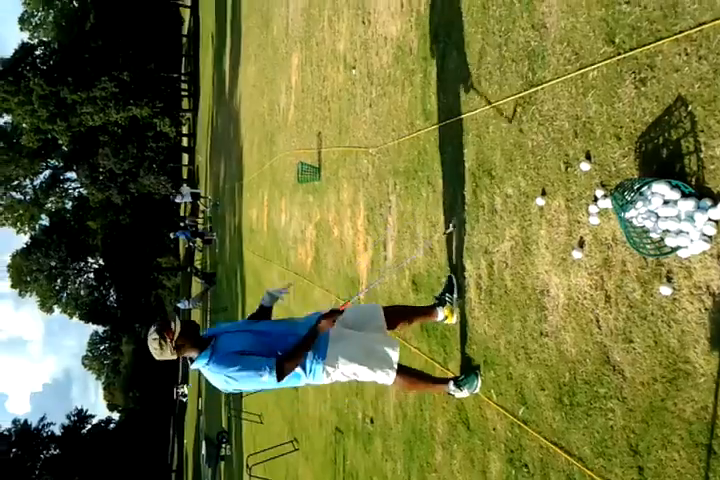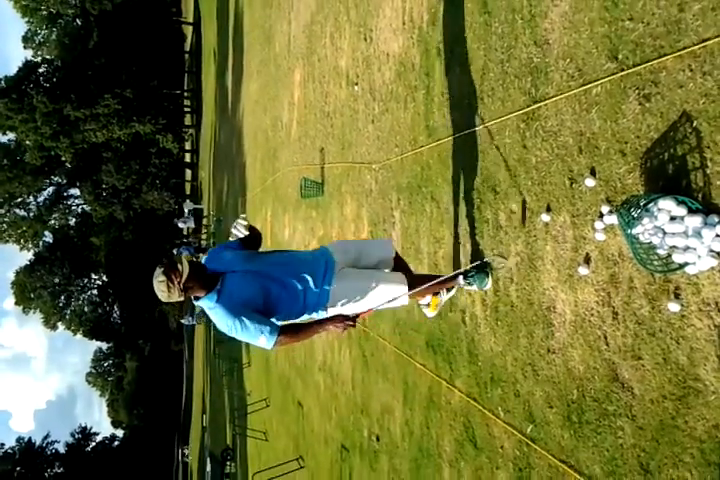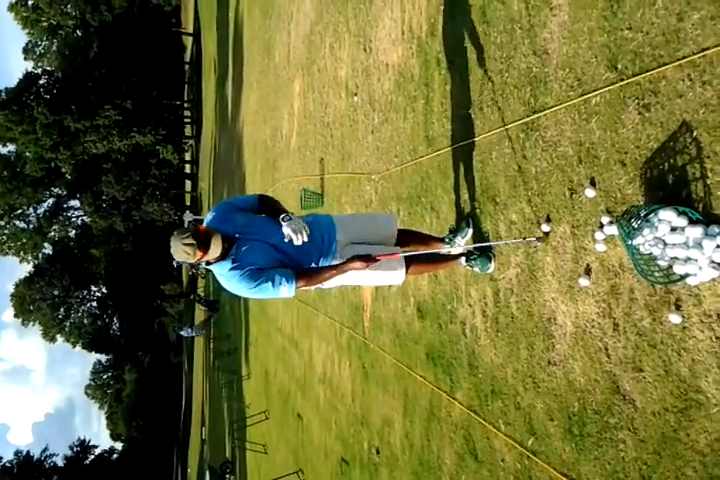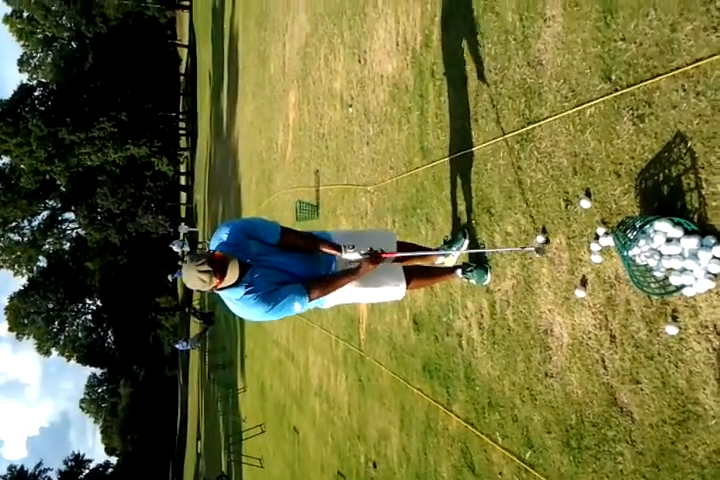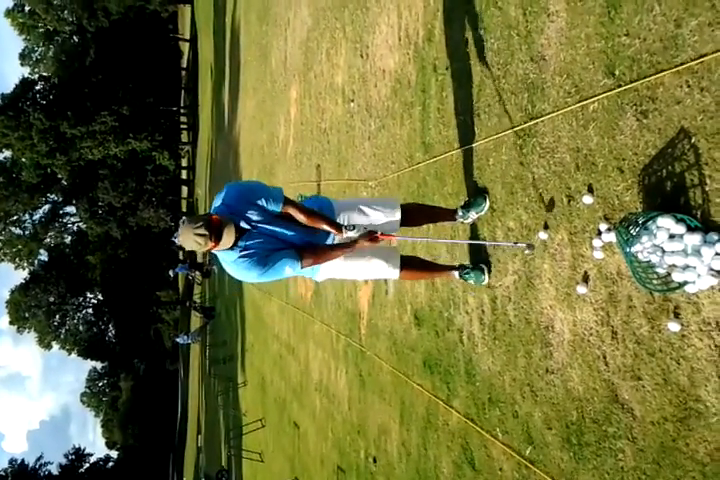
dt=1s
person 1, frame 1
left shoulder: (212, 335)
right shoulder: (224, 371)
right elbow: (281, 371)
left wrist: (267, 303)
right wrist: (317, 331)
left hip: (313, 326)
right hip: (322, 357)
left knee: (385, 316)
right knee: (391, 369)
left ankle: (439, 311)
right ankle: (450, 386)
person 1, frame 2
left shoulder: (212, 259)
right shoulder: (226, 315)
left elbow: (251, 245)
right elbow: (277, 336)
left wrist: (241, 233)
right wrist: (325, 326)
left hip: (321, 260)
right hip: (330, 294)
left knee: (387, 253)
right knee: (404, 288)
left ankle: (431, 295)
right ankle: (460, 280)
person 1, frame 3
left shoulder: (219, 215)
right shoulder: (240, 279)
left elbow: (262, 200)
right elbow: (298, 282)
left wrist: (285, 217)
right wrist: (349, 266)
left hip: (324, 228)
right hip: (329, 262)
left knee: (397, 235)
right knee: (404, 264)
left ankle: (447, 243)
right ankle: (462, 259)
person 1, frame 4
left shoulder: (226, 235)
right shoulder: (253, 305)
left elbow: (289, 237)
right elbow: (311, 294)
left wrist: (342, 250)
right wrist: (359, 271)
left hip: (325, 245)
right hip: (330, 284)
left knee: (390, 249)
right knee: (404, 279)
left ankle: (440, 256)
right ankle: (459, 272)
person 1, frame 5
left shoulder: (231, 195)
right shoulder: (246, 267)
left elbow: (294, 209)
right elbow: (306, 260)
left wrist: (339, 229)
right wrist: (355, 245)
left hip: (330, 213)
right hip: (327, 260)
left knee: (402, 213)
right knee: (396, 266)
left ankle: (460, 214)
right ankle: (456, 272)
